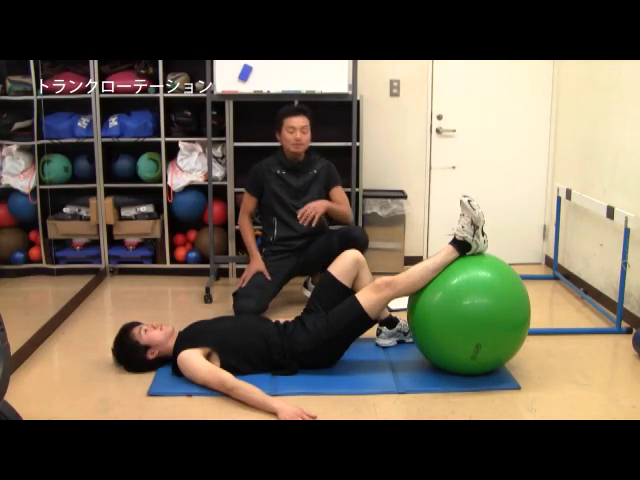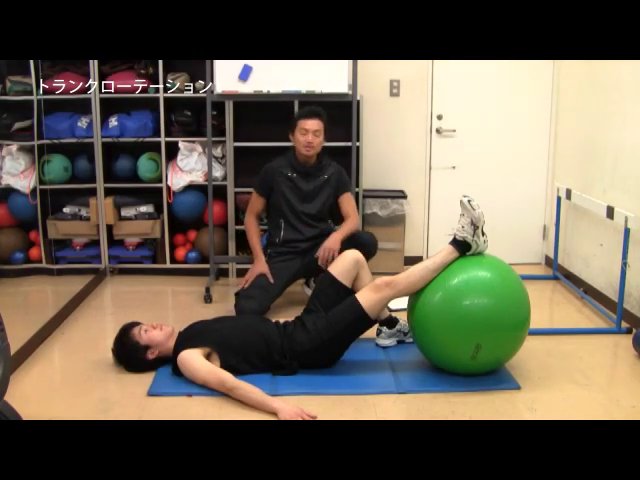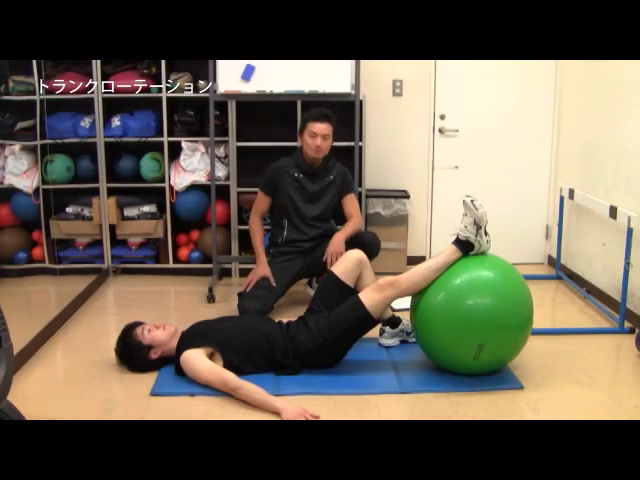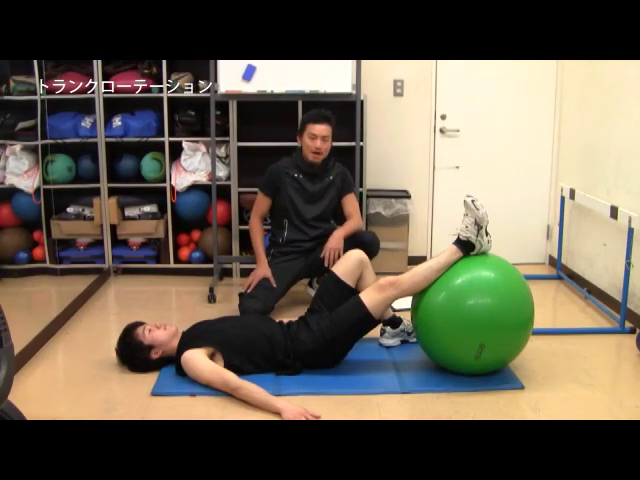
dt=0.3s
person 1, frame 1
left shoulder: (190, 333)
right shoulder: (186, 358)
right elbow: (227, 382)
right wrist: (278, 406)
left hip: (297, 327)
right hip: (306, 348)
left knee: (353, 257)
right knee: (384, 286)
right ankle: (461, 244)
person 1, frame 2
left shoulder: (190, 333)
right shoulder: (186, 358)
right elbow: (227, 383)
right wrist: (277, 405)
left hip: (298, 328)
right hip: (306, 348)
left knee: (354, 257)
right knee: (384, 285)
right ankle: (462, 245)
person 1, frame 3
left shoulder: (193, 333)
right shoulder: (189, 358)
right elbow: (230, 382)
right wrist: (280, 406)
left hip: (300, 327)
right hip: (308, 348)
left knee: (357, 257)
right knee: (387, 286)
right ankle: (464, 244)
person 1, frame 4
left shoulder: (195, 333)
right shoulder: (190, 358)
right elbow: (231, 383)
right wrist: (281, 406)
left hip: (301, 328)
right hip: (310, 348)
left knee: (358, 257)
right knee: (388, 285)
right ankle: (465, 244)
person 2, frame 1
left shoulder: (324, 168)
right shoulder: (263, 170)
left elbow: (348, 216)
right elbow: (245, 216)
left wrist: (325, 204)
right wrist: (255, 257)
left hip: (315, 246)
right hip: (277, 252)
left knee: (356, 236)
right knee: (245, 308)
left ankle: (318, 280)
person 2, frame 2
left shoulder: (334, 173)
right shoulder: (274, 171)
left elbow: (353, 218)
right elbow: (251, 216)
left wrist: (335, 237)
right wrist: (259, 259)
left hip: (319, 249)
right hip: (282, 253)
left knee: (367, 242)
right knee: (247, 308)
left ankle: (320, 280)
person 2, frame 3
left shoulder: (339, 174)
right shoulder: (279, 171)
left elbow: (356, 219)
right elbow: (256, 217)
left wrist: (340, 236)
right wrist: (261, 261)
left hip: (322, 248)
right hip: (285, 253)
left knee: (370, 242)
right knee: (250, 309)
person 2, frame 4
left shoulder: (339, 174)
right shoulder: (279, 171)
left elbow: (355, 219)
right elbow: (256, 219)
left wrist: (339, 234)
right wrist: (262, 263)
left hip: (322, 249)
right hip: (285, 253)
left knee: (369, 241)
right knee: (251, 309)
